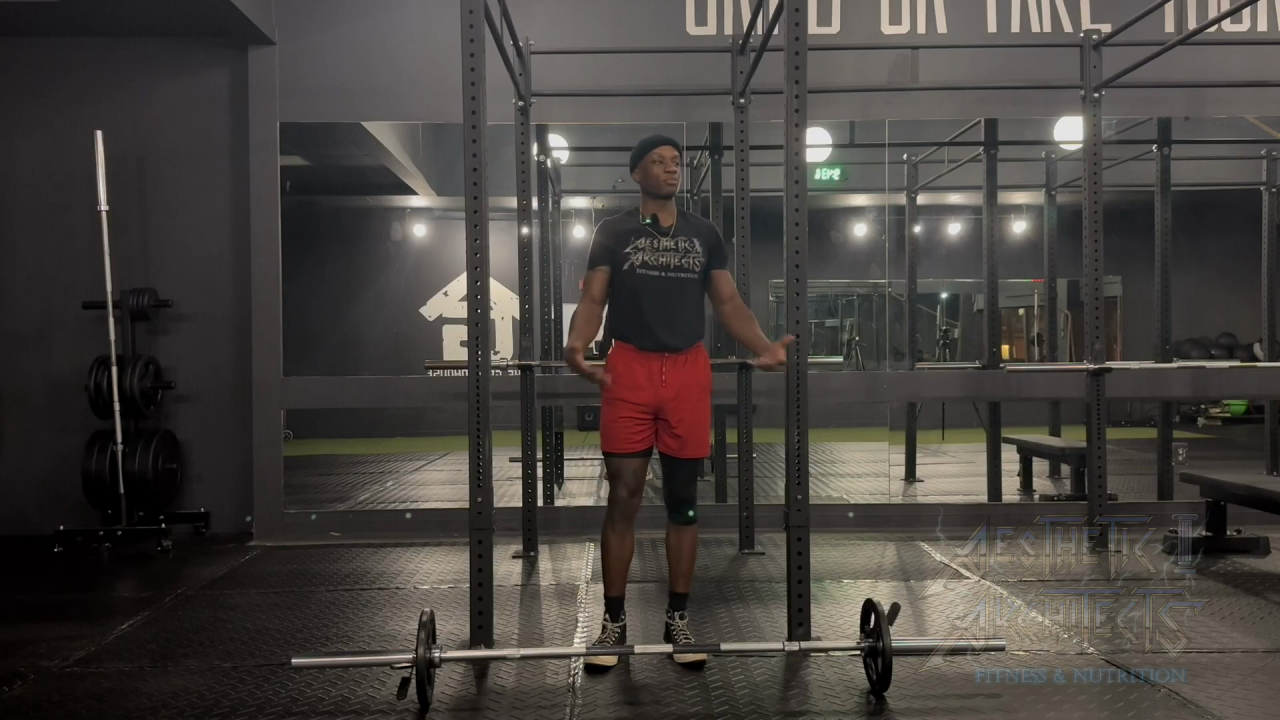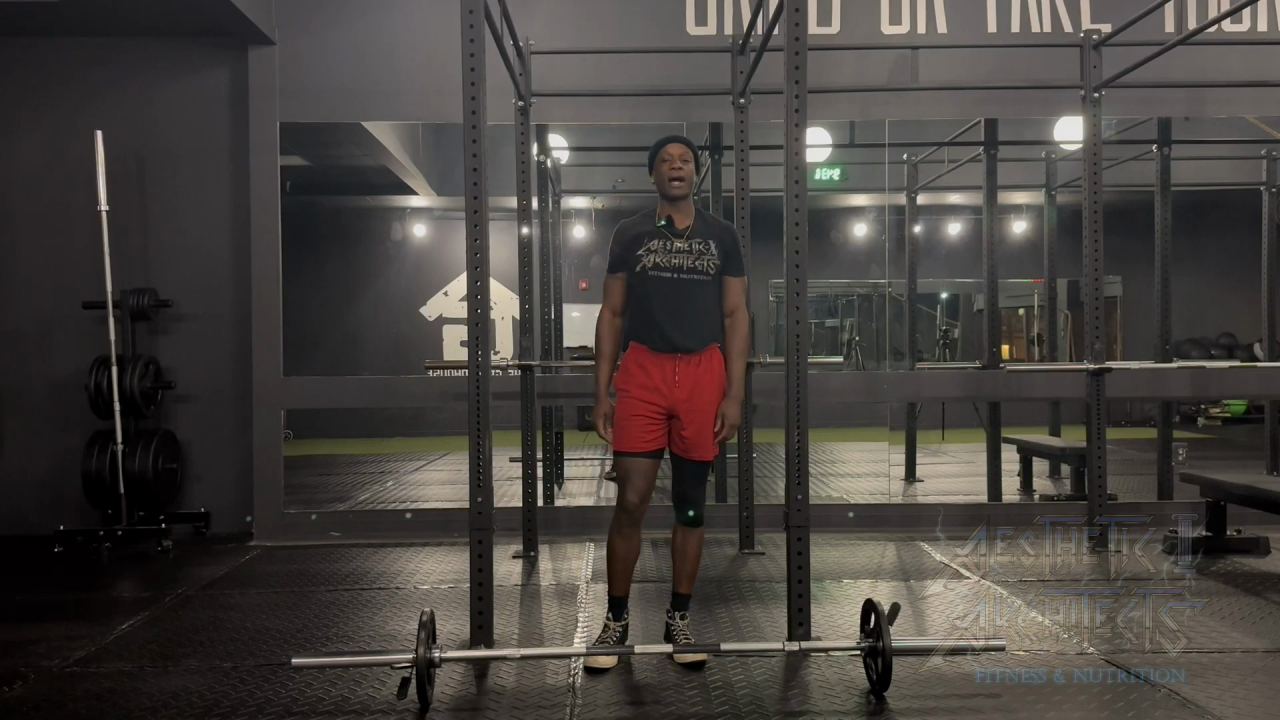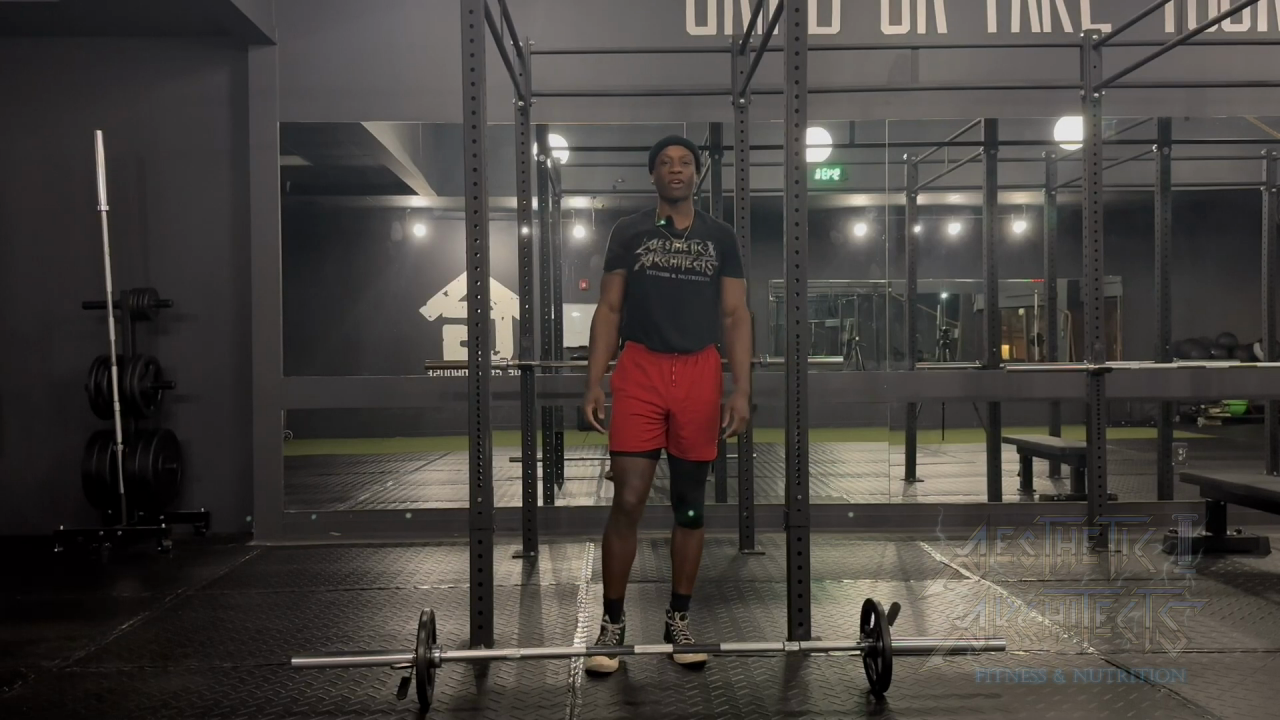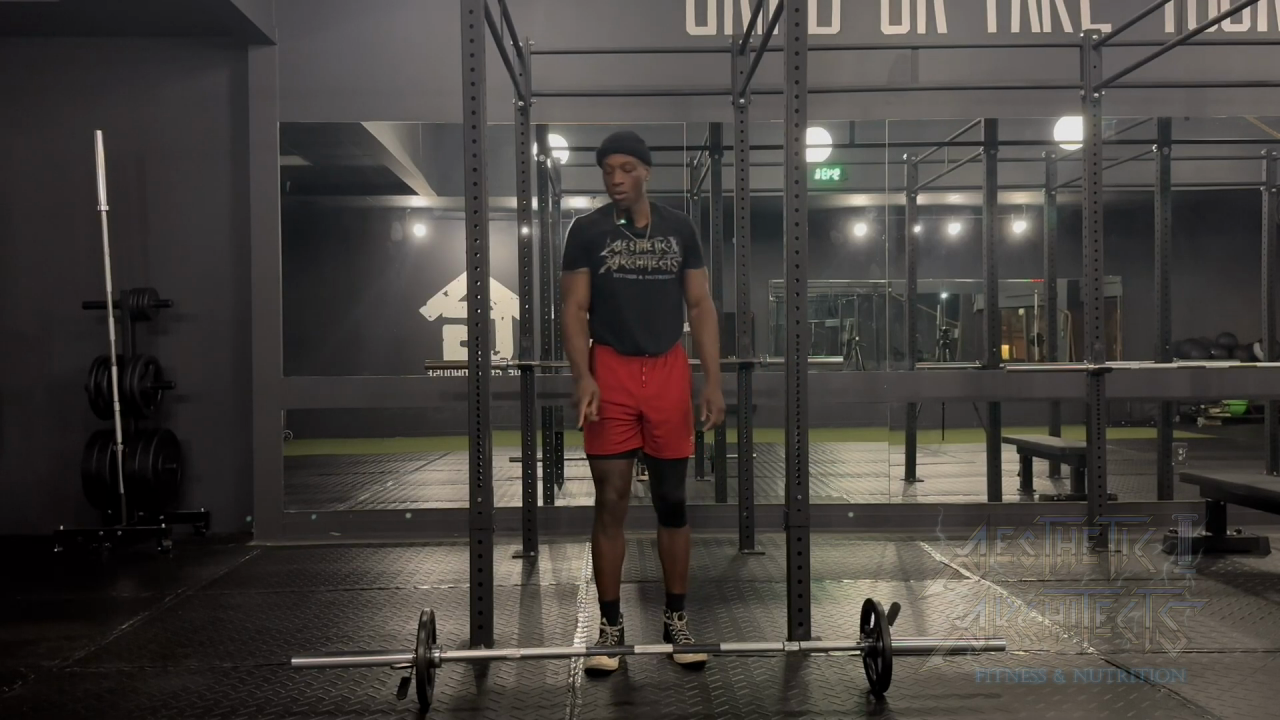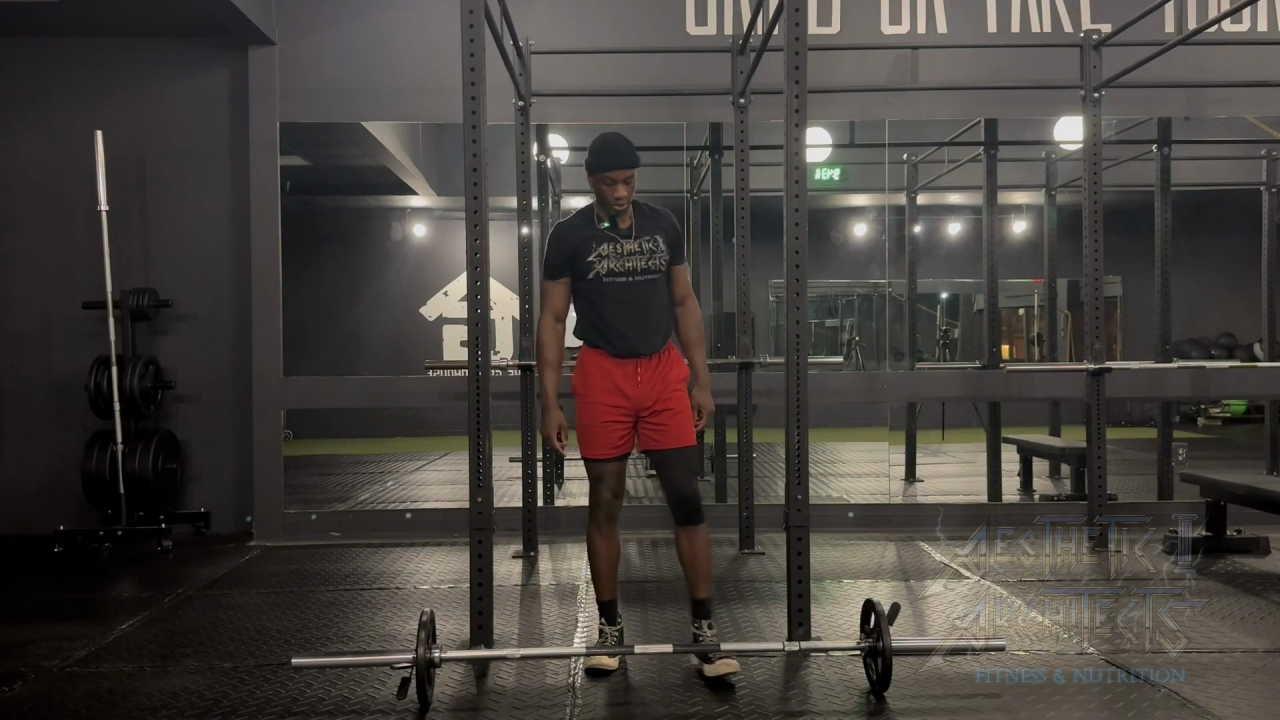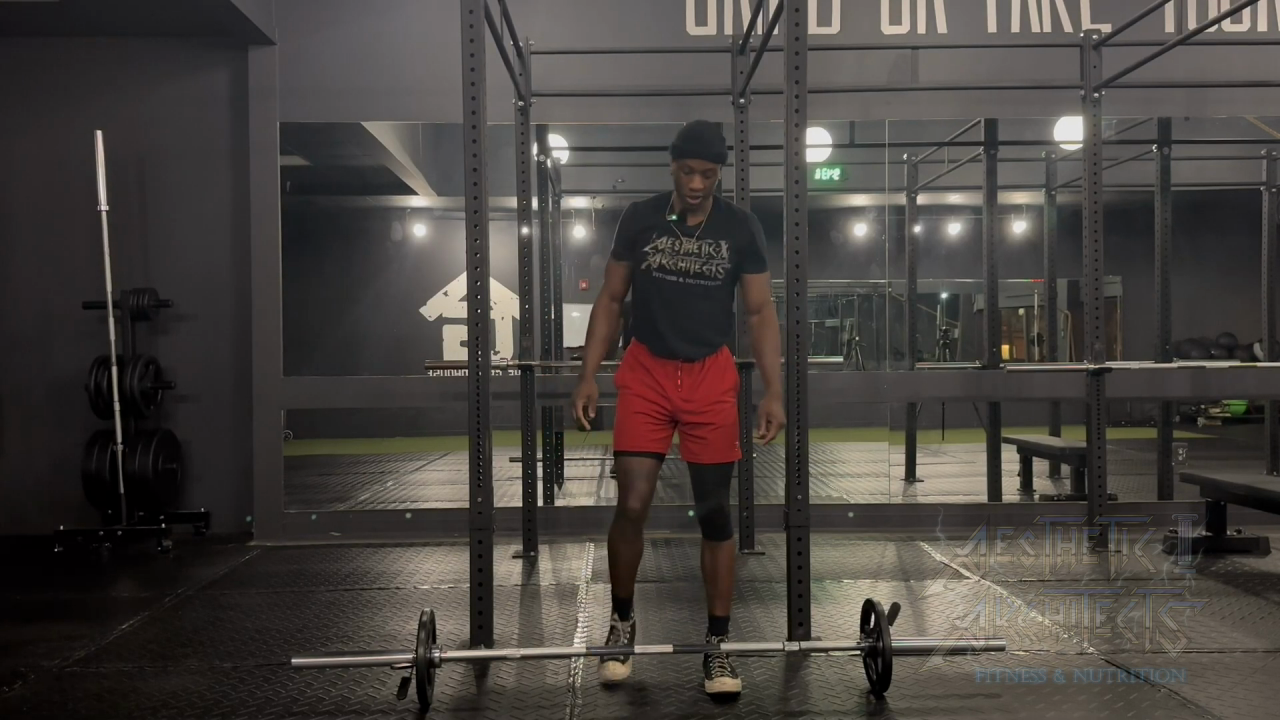
dt=0.7s
person 1, frame 1
left shoulder: (705, 234)
right shoulder: (614, 232)
left elbow: (728, 302)
right elbow: (592, 301)
left wrist: (764, 343)
right wrist: (575, 346)
left hip: (689, 371)
right hip: (629, 370)
left knee: (683, 501)
right knee: (623, 499)
left ankle: (678, 619)
right ankle: (614, 621)
person 1, frame 2
left shoulder: (722, 236)
right shoulder: (630, 233)
left elbow: (735, 315)
right elbow: (612, 315)
left wrist: (734, 393)
right wrist: (602, 392)
left hip: (703, 375)
right hip: (643, 375)
left knee: (691, 503)
right knee: (631, 502)
left ankle: (678, 619)
right ankle: (616, 619)
person 1, frame 3
left shoulder: (720, 237)
right shoulder: (629, 232)
left elbow: (735, 315)
right elbow: (609, 309)
left wrist: (741, 389)
right wrist: (593, 381)
left hip: (700, 375)
right hip: (640, 373)
left knee: (690, 505)
right knee: (628, 502)
left ankle: (678, 618)
right ankle: (613, 621)
person 1, frame 4
left shoulder: (680, 229)
right shoulder: (588, 231)
left elbow: (700, 306)
right elbow: (575, 310)
left wrist: (713, 380)
right wrist: (583, 377)
left hip: (668, 373)
right hip: (610, 374)
left knee: (672, 503)
right knee: (611, 503)
left ankle: (675, 619)
right ankle: (611, 625)
person 1, frame 5
left shoulder: (663, 225)
right shoulder: (569, 235)
left elbow: (684, 303)
right elbow: (552, 319)
left wrist: (702, 380)
right wrist: (551, 403)
left hip: (664, 371)
right hip: (602, 375)
left knee: (686, 499)
right knee: (605, 503)
left ankle: (703, 626)
right ankle: (610, 626)
person 1, frame 6
left shoulder: (740, 228)
right shoulder: (639, 218)
left elbow: (760, 312)
right elbow: (611, 299)
left wrist: (773, 392)
right wrist: (588, 375)
left hip: (711, 378)
right hip: (645, 374)
left knee: (715, 514)
right knee: (631, 507)
left ankle: (717, 646)
right ankle: (622, 621)
